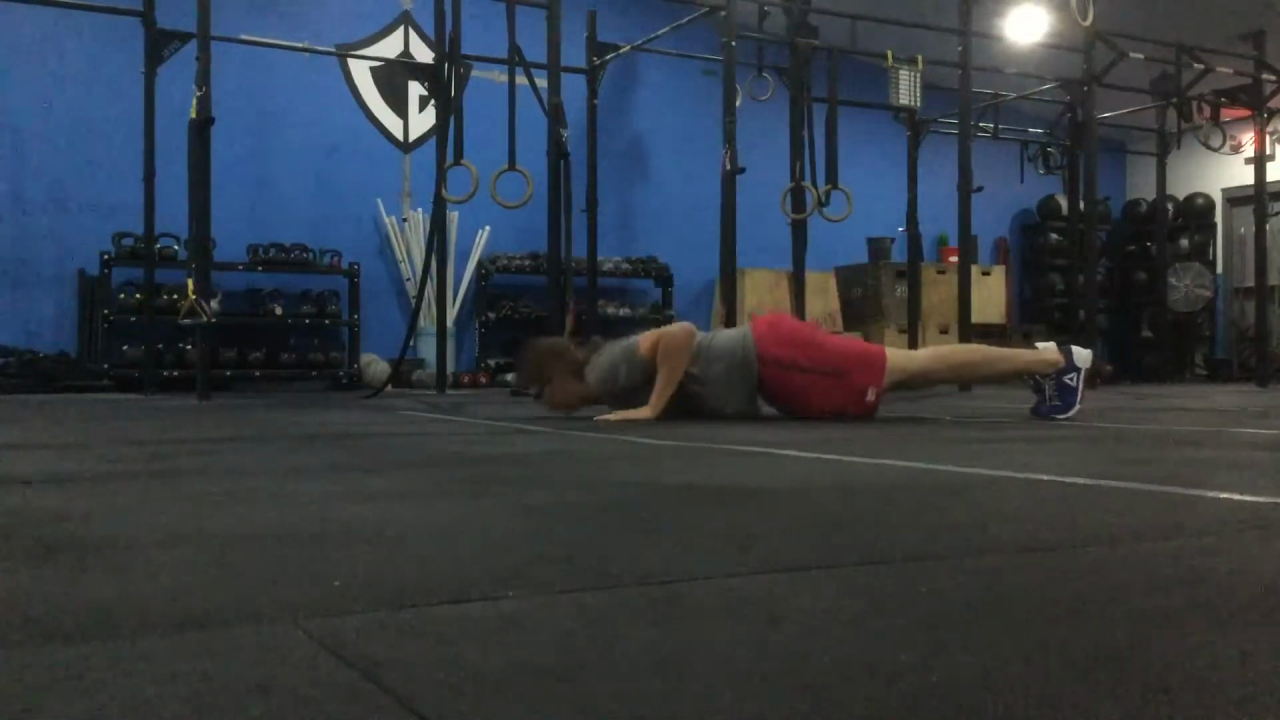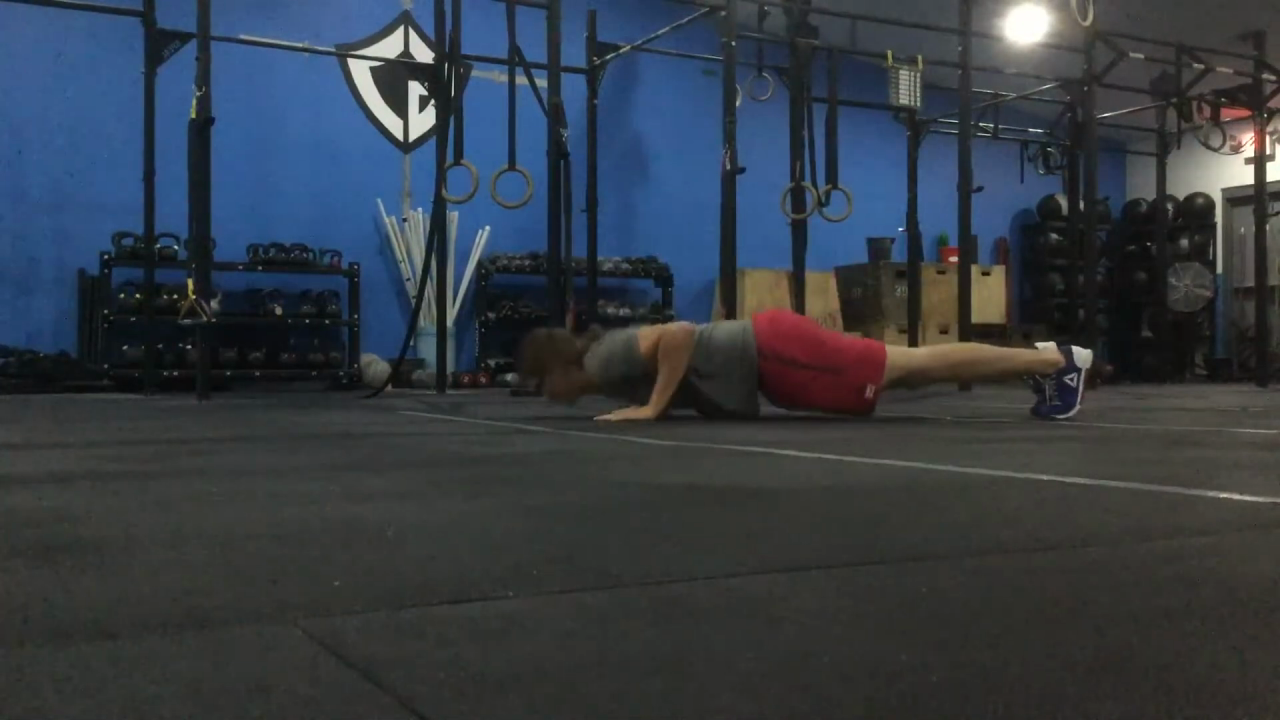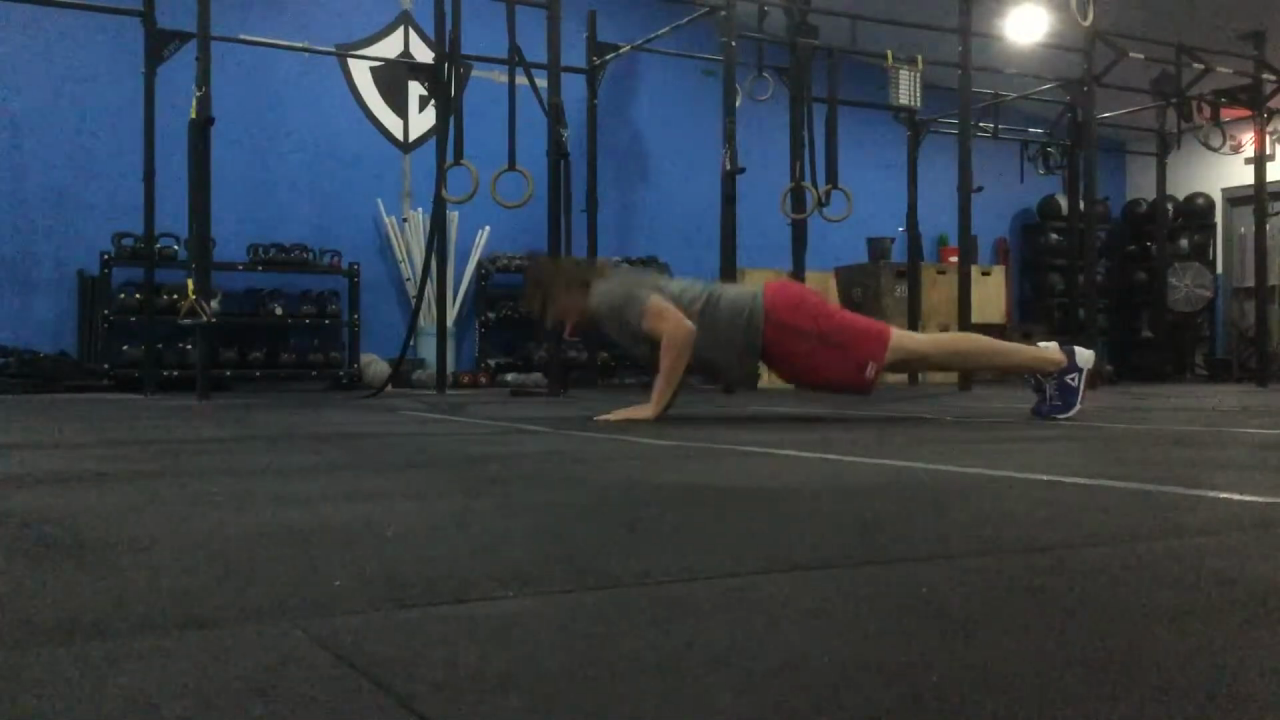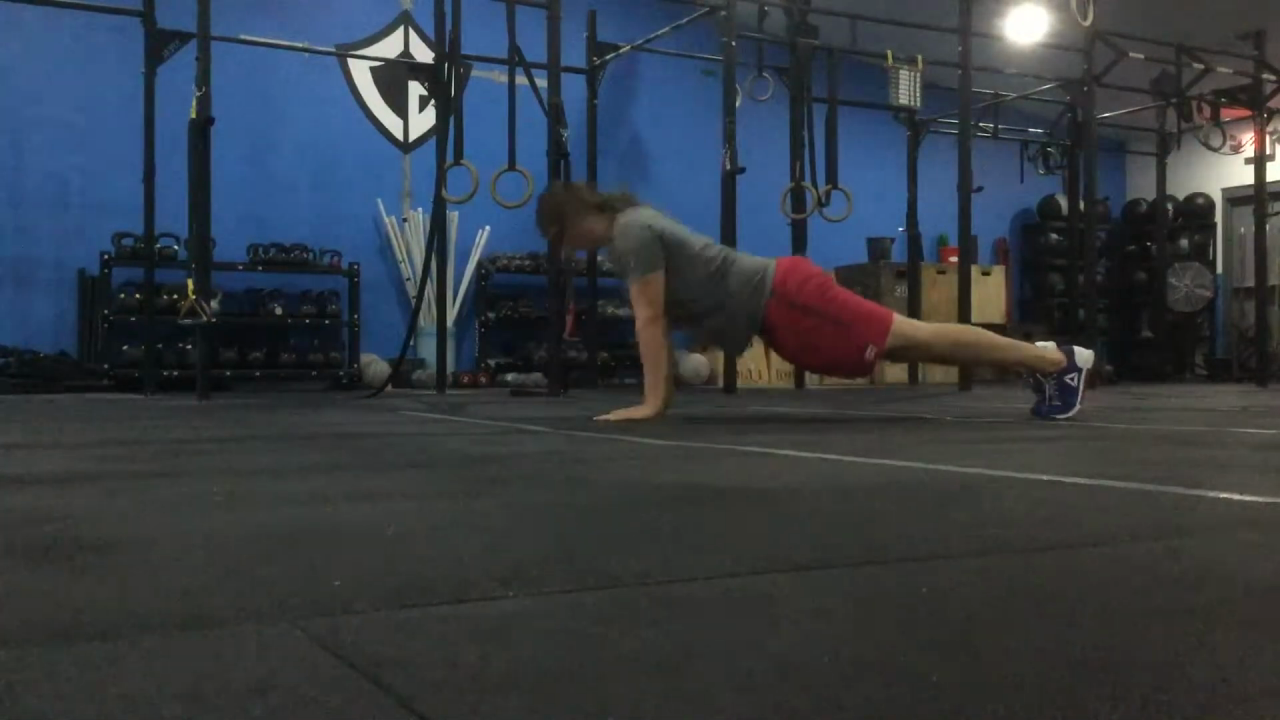
dt=0.2s
person 1, frame 1
left shoulder: (606, 373)
right shoulder: (606, 359)
left elbow: (680, 334)
left wrist: (652, 408)
right wrist: (656, 401)
left hip: (771, 361)
right hip: (764, 347)
left knee: (914, 368)
right knee: (910, 366)
left ankle: (1055, 361)
right ankle: (1037, 357)
person 1, frame 2
left shoulder: (605, 362)
right shoulder: (605, 350)
left elbow: (680, 333)
left wrist: (653, 406)
right wrist: (655, 397)
left hip: (771, 355)
right hip: (765, 345)
left knee: (912, 365)
right knee: (909, 364)
left ankle: (1055, 361)
right ankle: (1040, 357)
person 1, frame 3
left shoulder: (609, 299)
right shoulder: (612, 282)
left elbow: (681, 330)
left wrist: (655, 407)
right wrist: (659, 398)
left hip: (776, 323)
right hip: (771, 317)
left knee: (914, 349)
right knee: (912, 352)
left ankle: (1056, 361)
right ankle: (1042, 357)
person 1, frame 4
left shoulder: (632, 234)
right shoulder: (634, 222)
left elbow: (650, 323)
right elbow: (663, 319)
left wrist: (652, 403)
right wrist: (663, 390)
left hip: (784, 300)
right hip: (777, 294)
left knee: (915, 338)
right knee: (913, 342)
left ankle: (1056, 361)
right ankle: (1043, 363)
